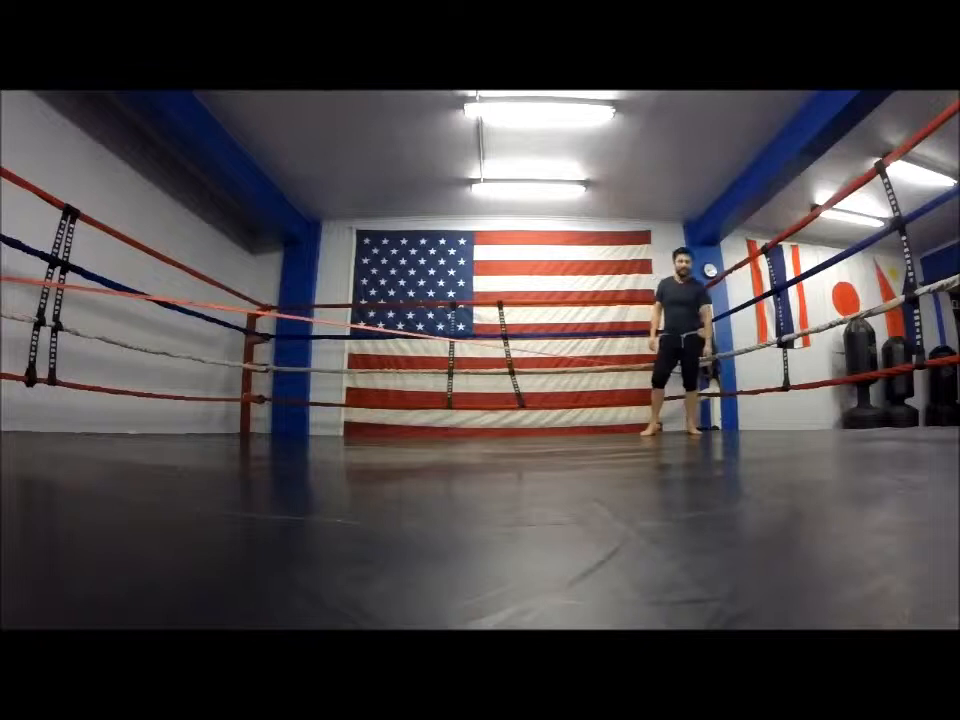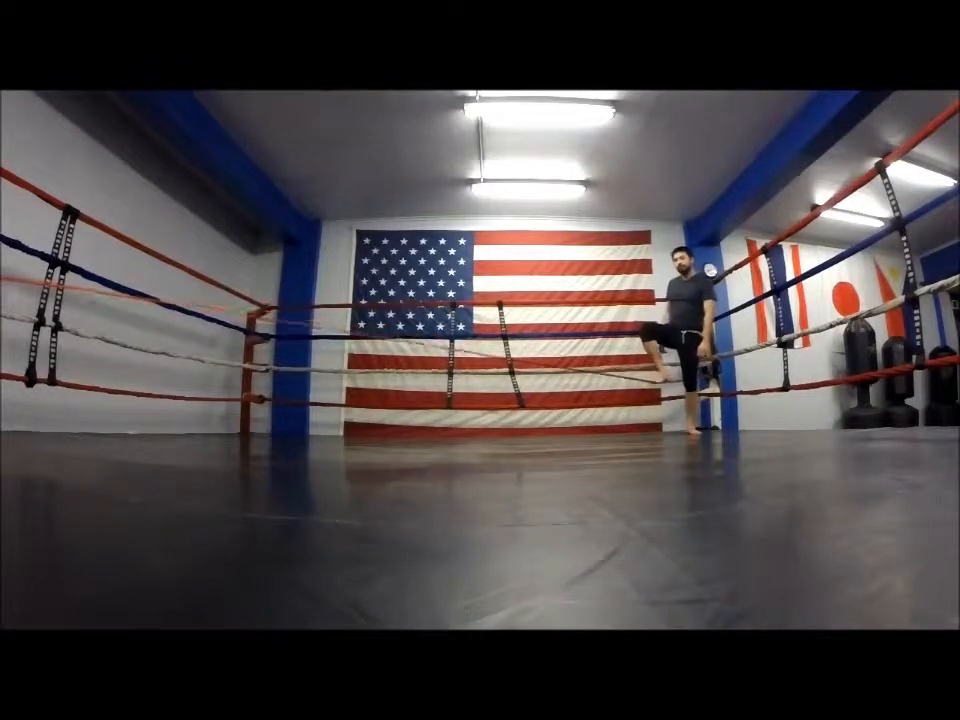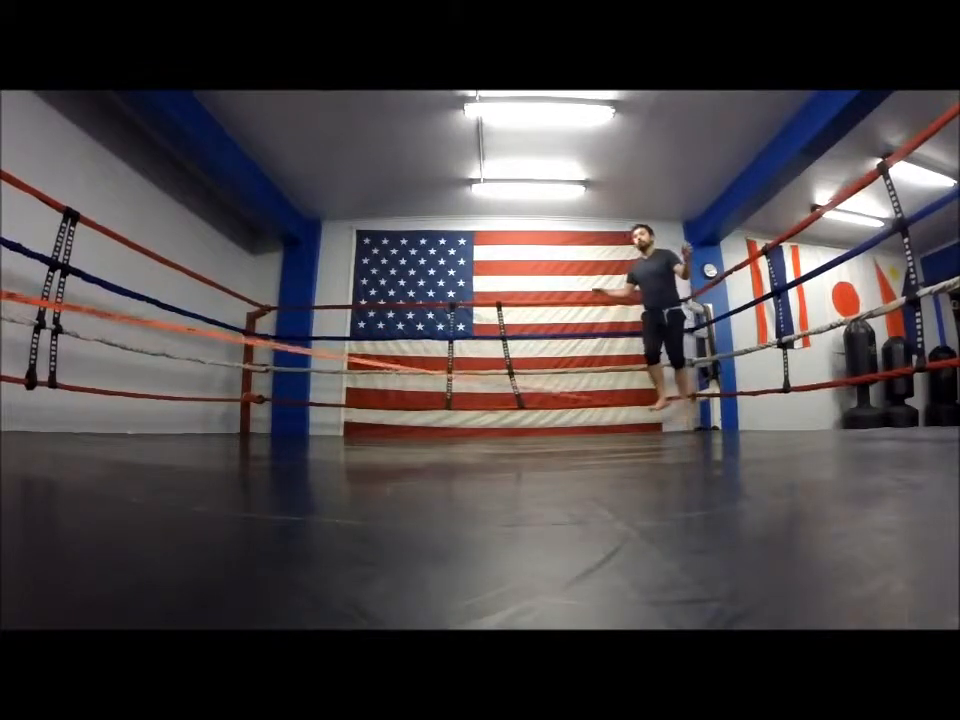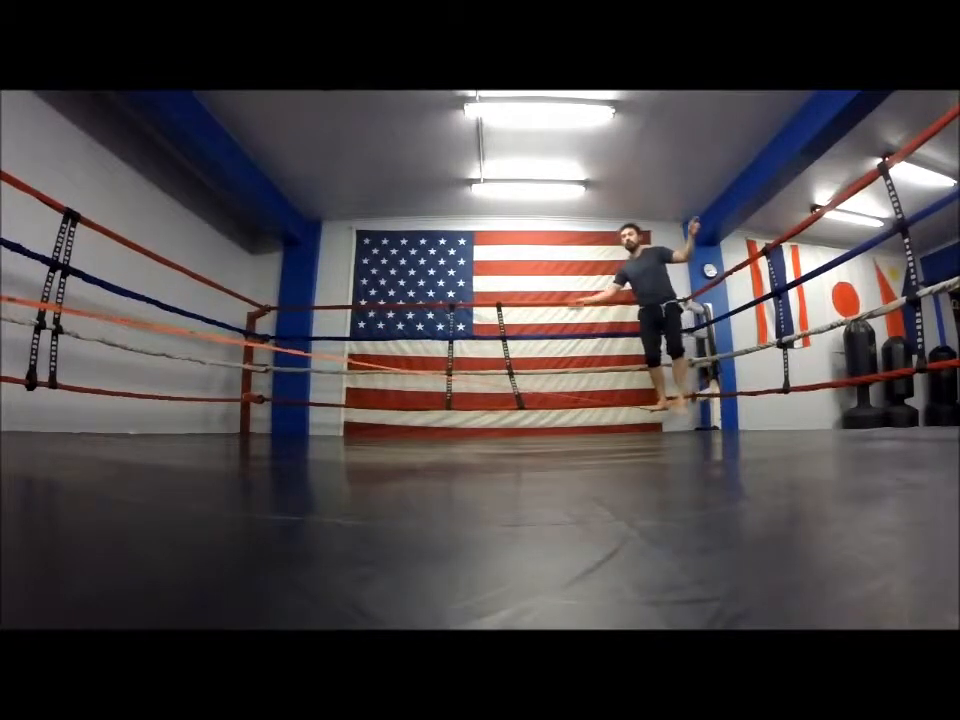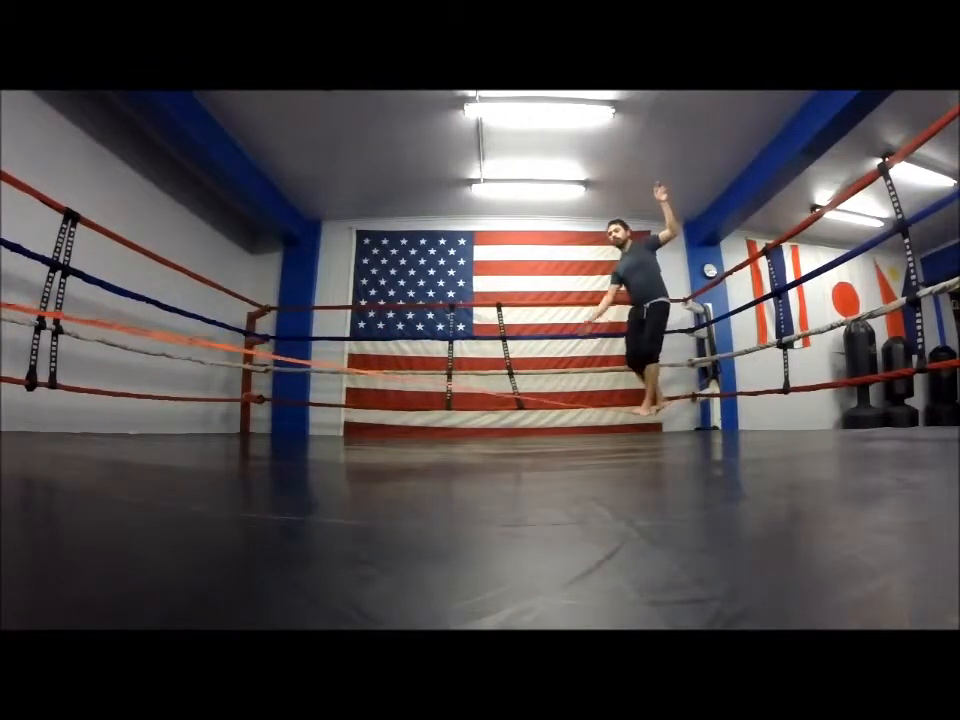
dt=1s
person 1, frame 1
left shoulder: (698, 287)
right shoulder: (665, 284)
left elbow: (707, 316)
right elbow: (657, 310)
left wrist: (707, 343)
right wrist: (653, 335)
left hip: (691, 339)
right hip: (669, 337)
left knee: (690, 382)
right knee: (659, 378)
left ankle: (691, 425)
right ankle: (654, 423)
person 1, frame 2
left shoulder: (703, 282)
right shoulder: (673, 284)
left elbow: (709, 313)
left wrist: (705, 340)
right wrist: (661, 337)
left hip: (691, 335)
right hip: (673, 330)
left knee: (690, 381)
right knee: (647, 328)
left ankle: (691, 425)
right ankle: (662, 371)
person 1, frame 3
left shoulder: (666, 255)
right shoulder: (636, 267)
left elbow: (684, 275)
right elbow: (626, 292)
left wrist: (686, 260)
right wrist: (605, 291)
left hip: (672, 312)
right hip: (651, 314)
left knee: (677, 357)
right knee: (651, 354)
right ankle: (662, 397)
person 1, frame 4
left shoulder: (656, 252)
right shoulder: (626, 268)
left elbow: (684, 256)
right elbow: (610, 292)
left wrist: (691, 236)
right wrist: (586, 300)
left hip: (668, 307)
right hip: (647, 312)
left knee: (675, 348)
right knee: (651, 356)
left ankle: (680, 397)
right ankle: (662, 399)
person 1, frame 5
left shoulder: (646, 245)
right shoulder: (619, 268)
left elbow: (672, 231)
right elbow: (609, 296)
left wrist: (663, 203)
right wrist: (593, 316)
left hip: (657, 306)
right hip: (637, 310)
left knee: (649, 353)
right knee: (633, 357)
left ankle: (647, 403)
right ankle: (657, 396)
